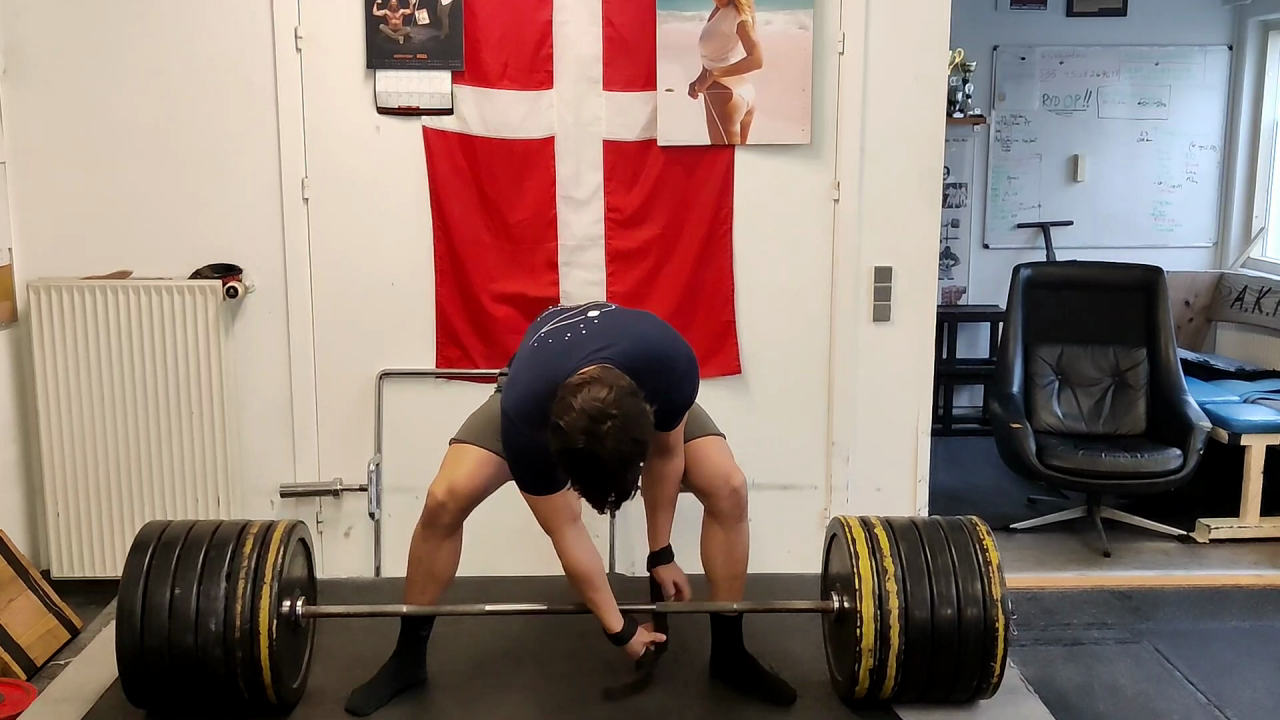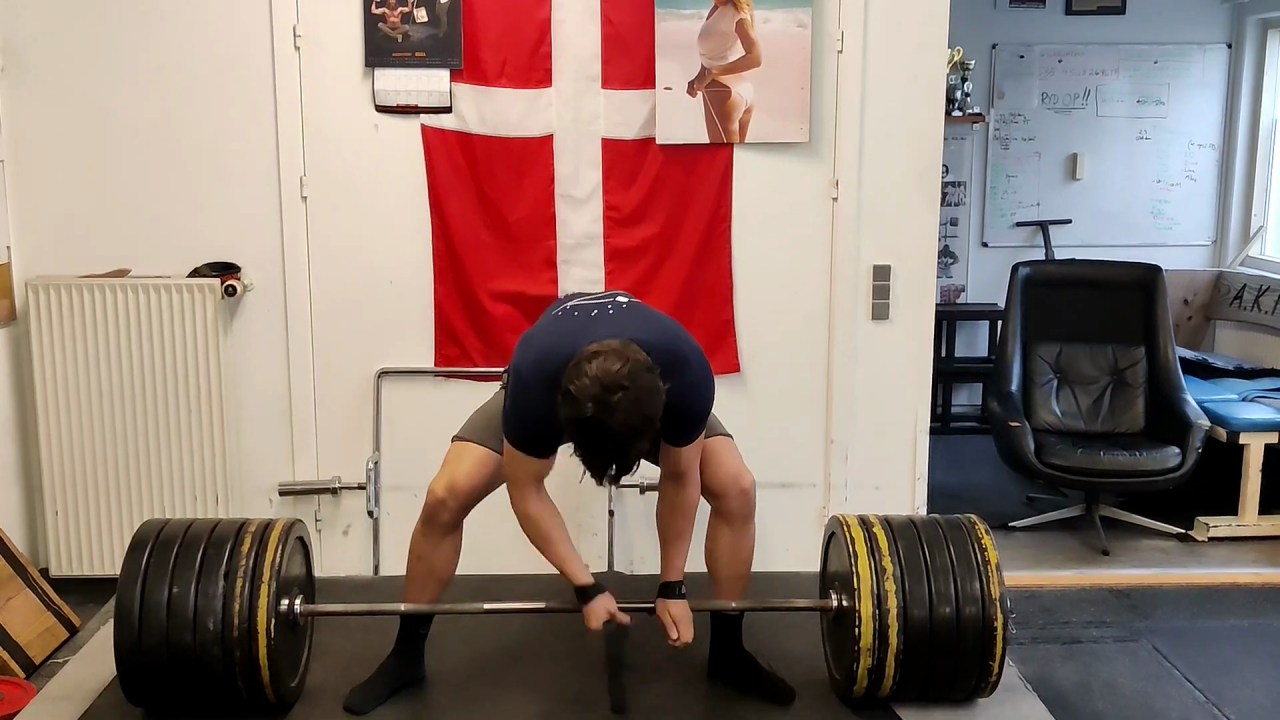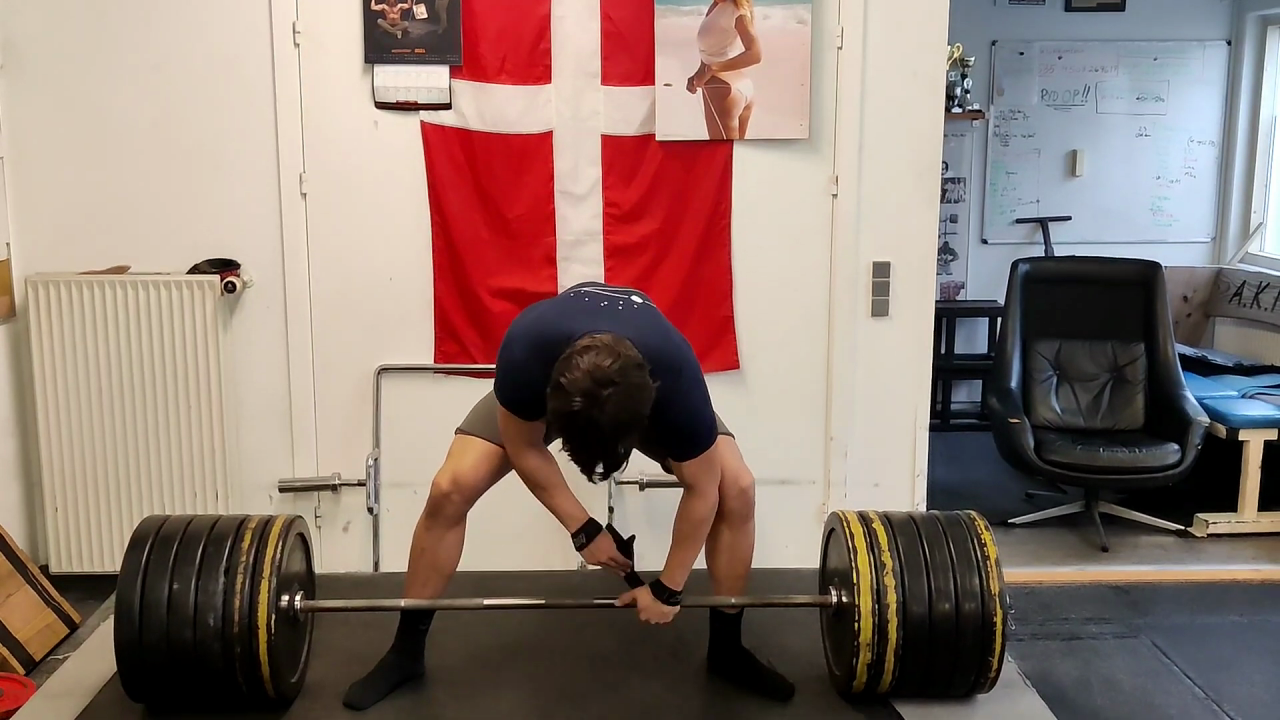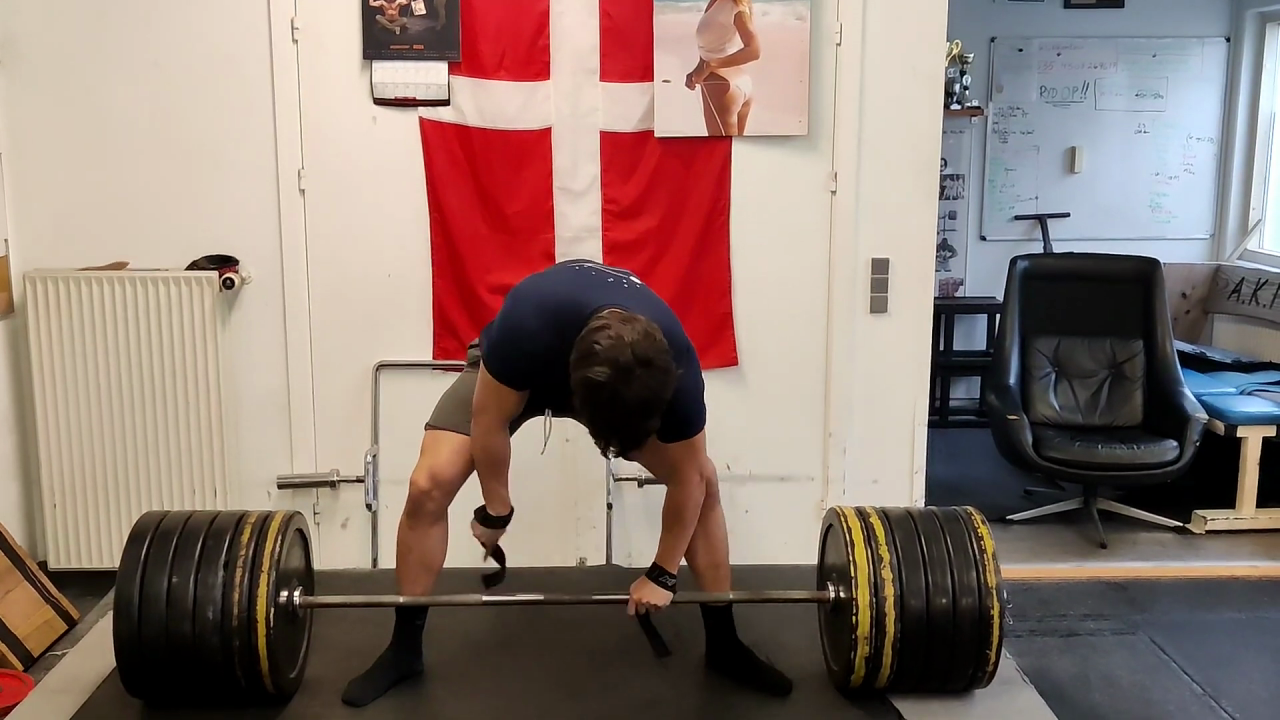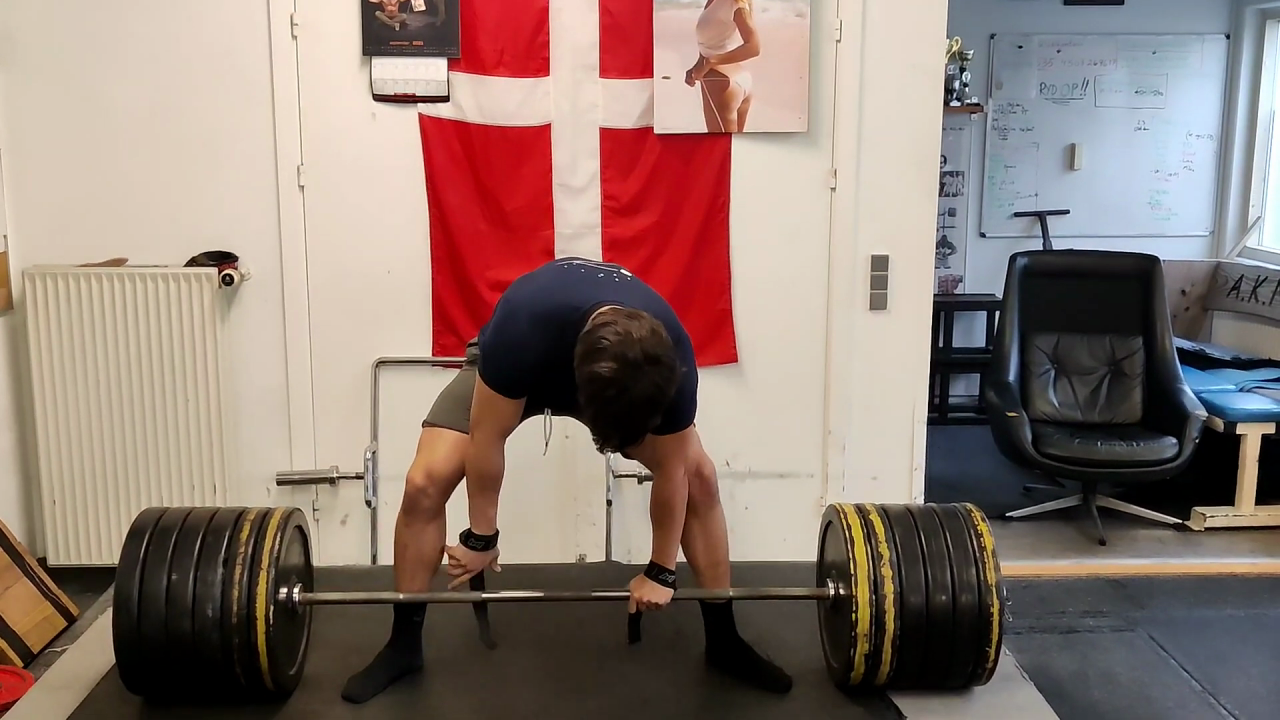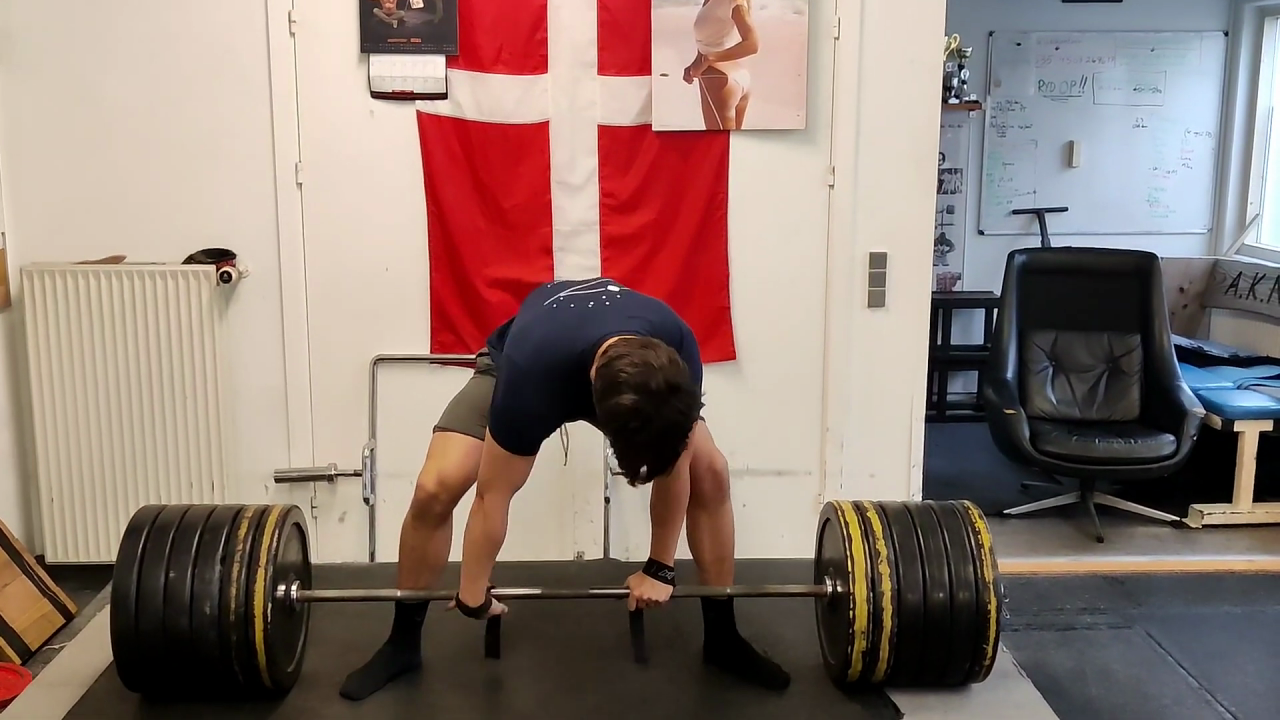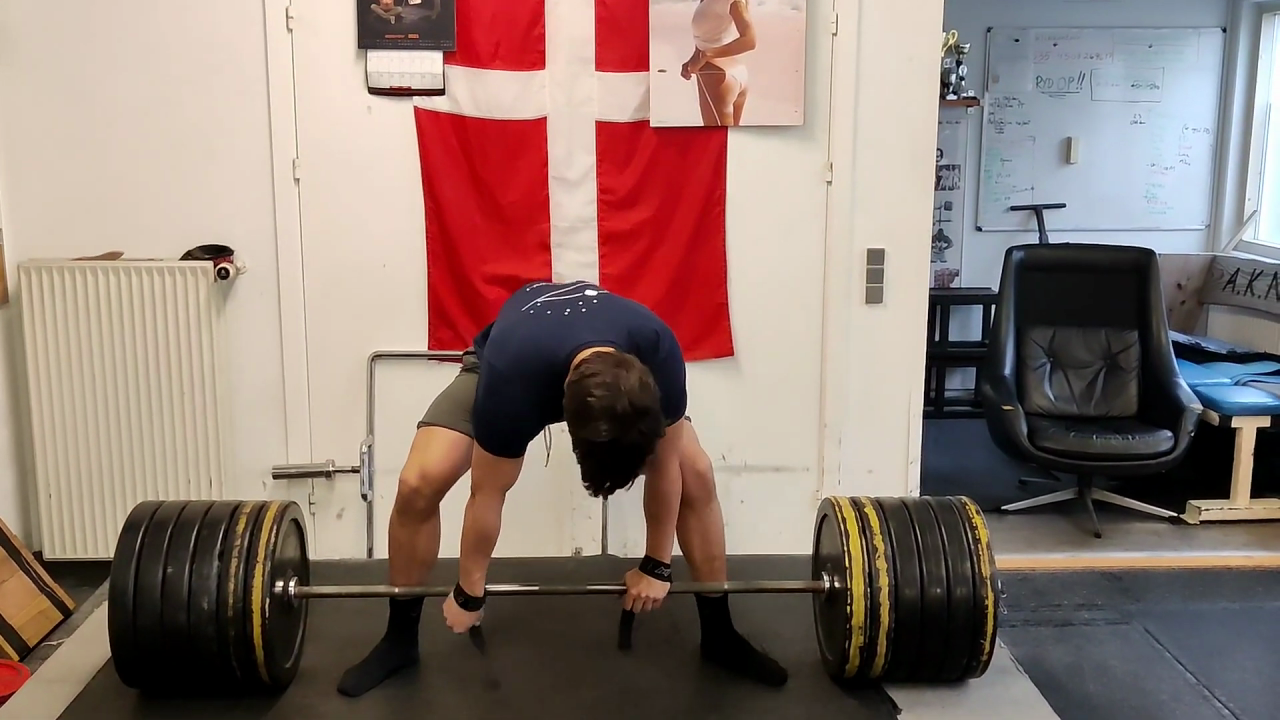
dt=0.4s
person 1, frame 1
left shoulder: (669, 362)
right shoulder: (524, 413)
left elbow: (666, 453)
right elbow: (566, 533)
left wrist: (660, 554)
right wrist: (619, 630)
left hip: (639, 384)
right hip: (539, 388)
left knee: (727, 487)
right knee: (445, 499)
left ankle: (728, 653)
right ankle: (409, 656)
person 1, frame 2
left shoulder: (685, 371)
right shoulder: (536, 376)
left elbow: (680, 479)
right elbow: (527, 495)
left wrist: (672, 587)
right wrist: (587, 588)
left hip: (649, 387)
right hip: (553, 378)
left knee: (736, 489)
right knee: (445, 496)
left ankle: (728, 652)
right ankle: (406, 655)
person 1, frame 3
left shoulder: (677, 379)
right shoulder: (527, 349)
left elbow: (702, 491)
right elbow: (526, 450)
left wrist: (668, 588)
right wrist: (585, 531)
left hip: (650, 388)
right hip: (550, 381)
left knee: (736, 489)
right knee: (450, 490)
left ankle: (726, 648)
right ankle: (407, 651)
person 1, frame 4
left shoulder: (673, 366)
right shoulder: (529, 320)
left elbow: (688, 479)
right elbow: (488, 424)
left wrist: (662, 574)
right wrist: (496, 512)
right hip: (509, 374)
left knee: (704, 478)
right knee: (429, 485)
left ankle: (723, 643)
right ankle: (405, 646)
person 1, frame 5
left shoulder: (670, 359)
right shoulder: (525, 322)
left elbow: (670, 472)
right elbow: (486, 440)
left wrist: (660, 571)
right wrist: (482, 538)
right hip: (514, 366)
left knee: (698, 476)
right knee: (425, 483)
left ankle: (723, 640)
right ankle: (404, 644)
person 1, frame 6
left shoulder: (678, 355)
right shoulder: (531, 371)
left elbow: (674, 469)
right elbow: (495, 494)
left wrist: (660, 567)
right wrist: (473, 596)
right hip: (514, 371)
left knee: (709, 472)
right knee: (435, 488)
left ankle: (723, 638)
right ankle: (403, 642)
person 1, frame 7
left shoulder: (658, 355)
right shoulder: (511, 380)
left elbow: (665, 466)
right elbow: (487, 497)
left wrist: (656, 565)
right wrist: (469, 594)
right hip: (504, 362)
left knee: (695, 473)
right knee: (419, 483)
left ankle: (719, 635)
right ankle: (400, 638)
